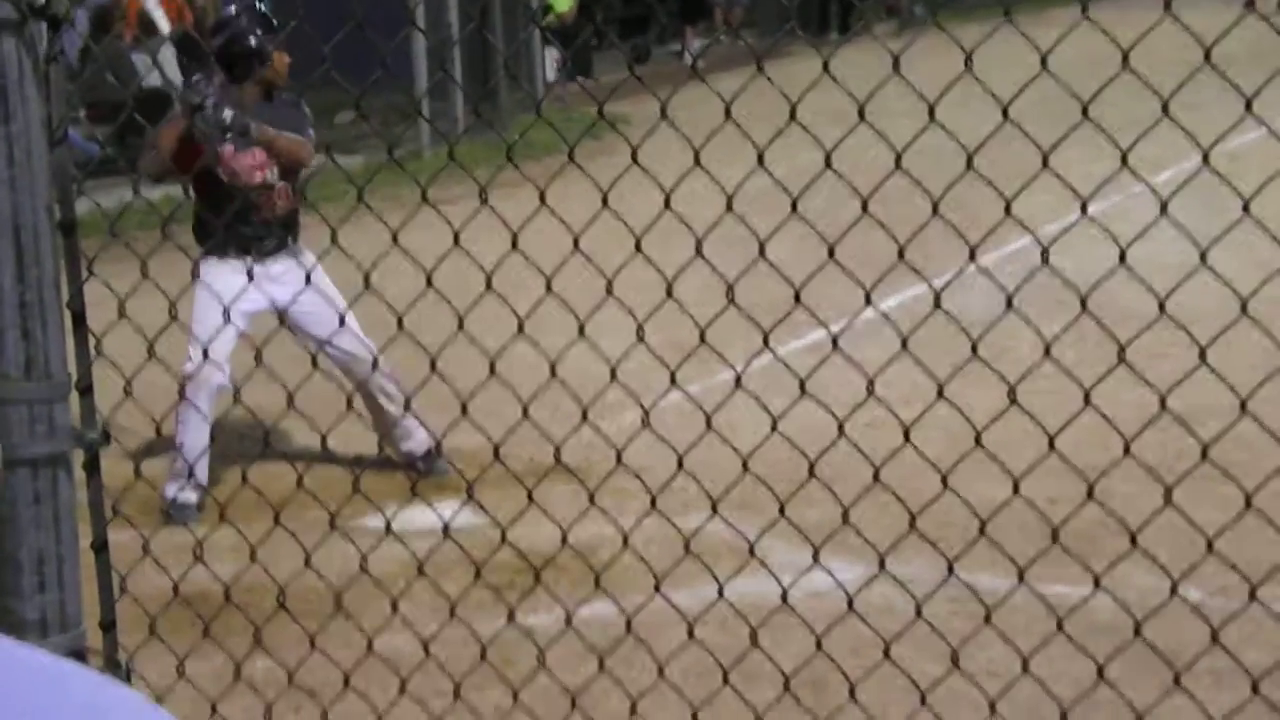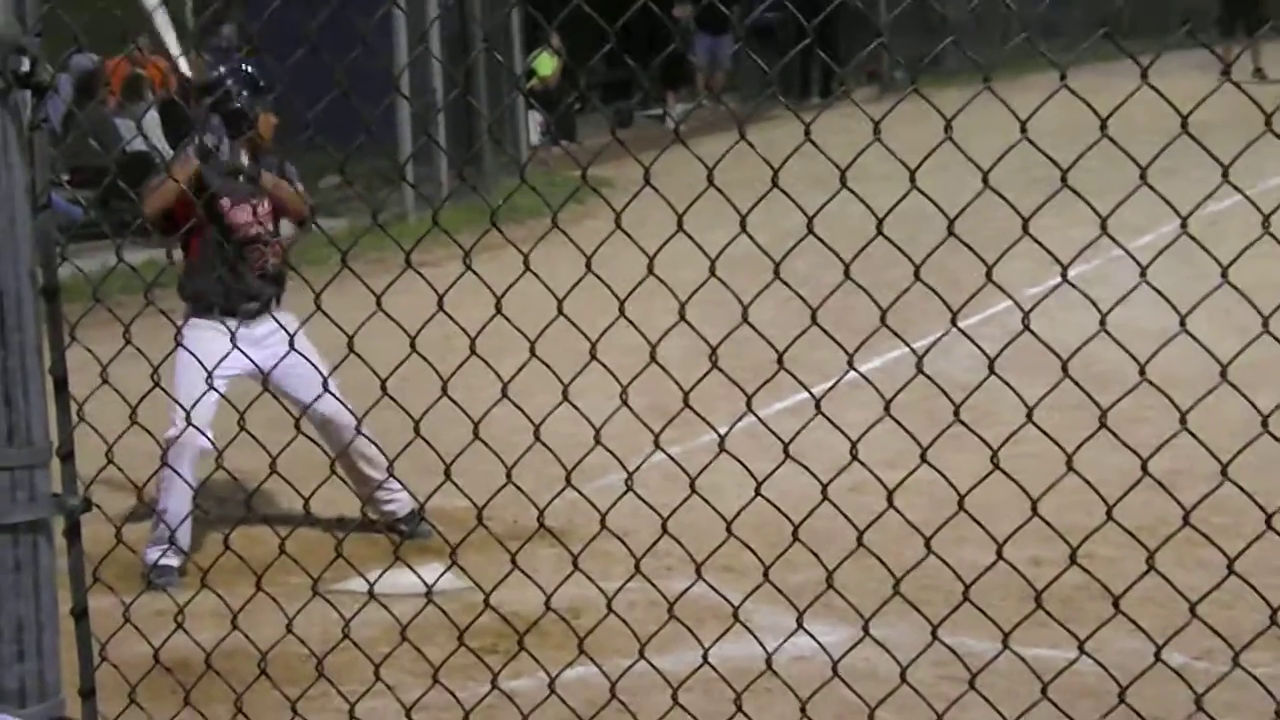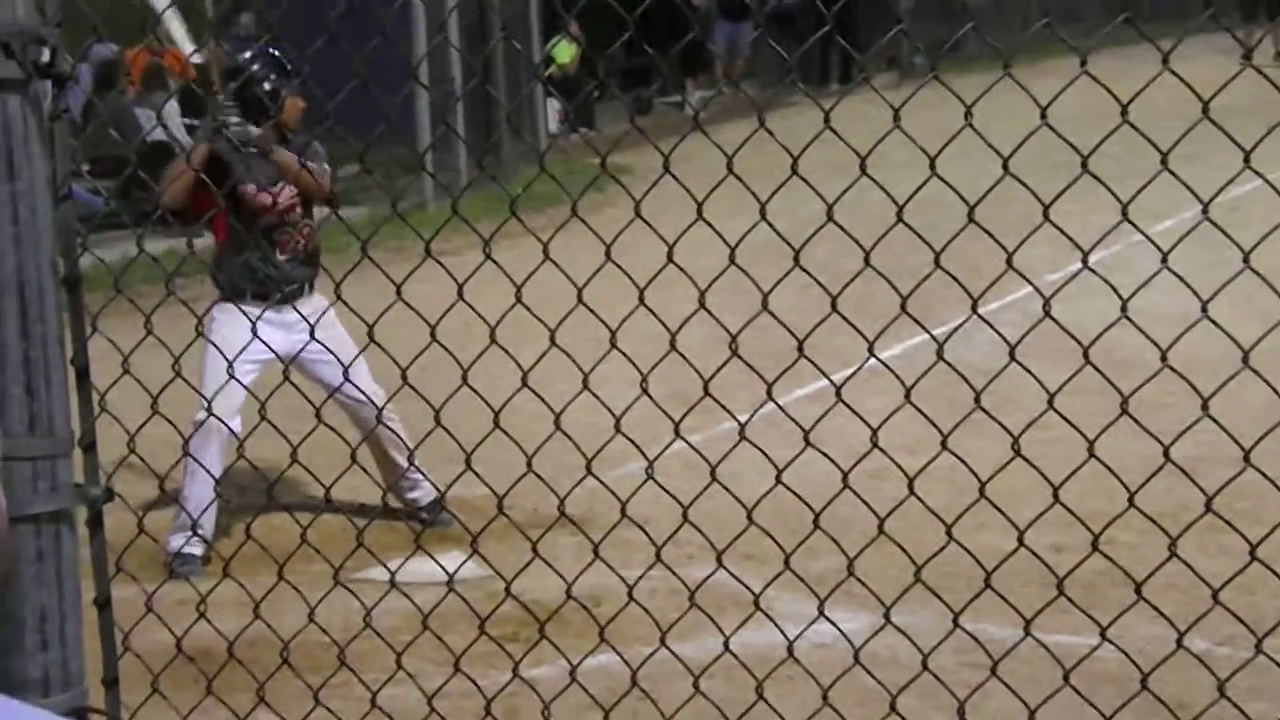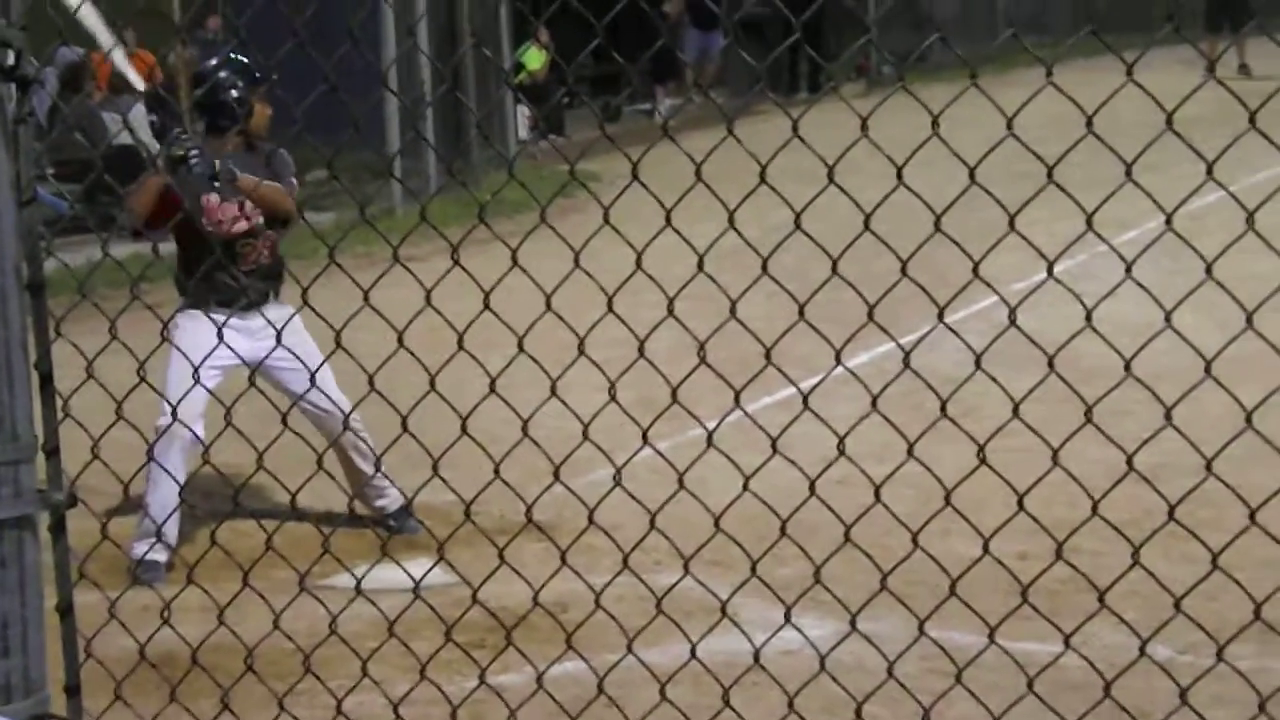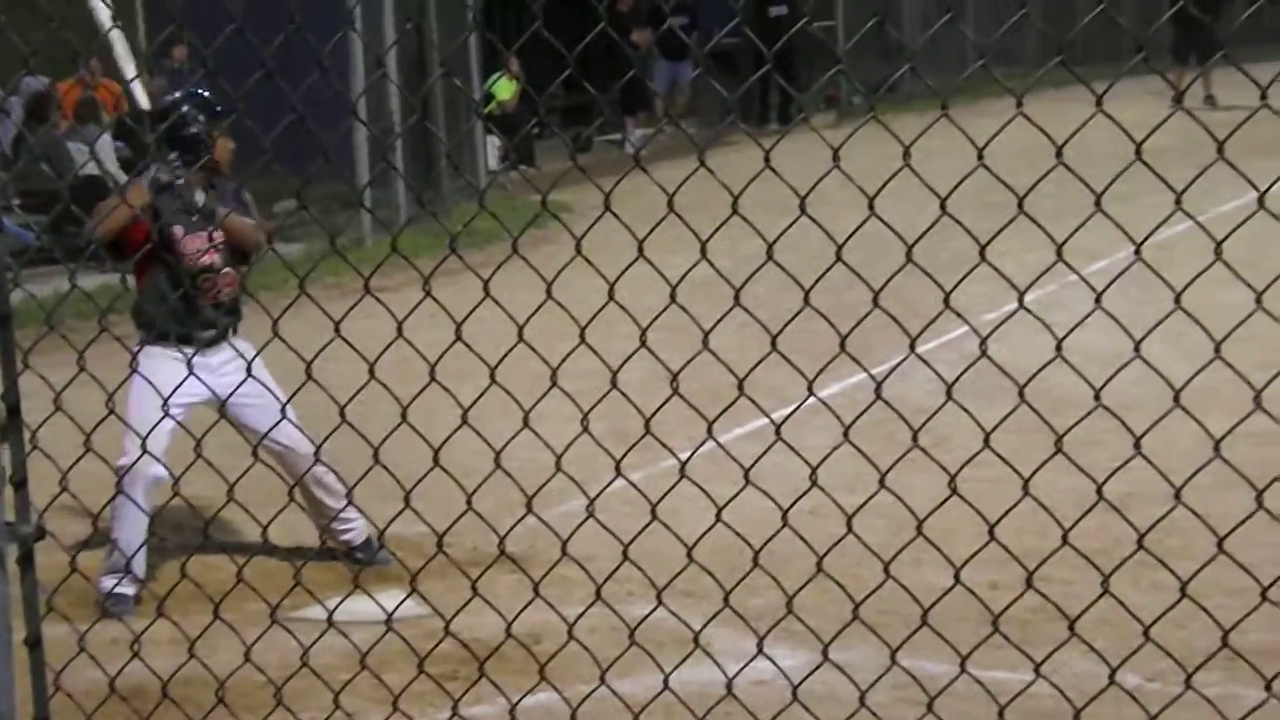
dt=0.4s
person 1, frame 1
left shoulder: (289, 107)
right shoulder: (200, 114)
left elbow: (302, 156)
right elbow: (152, 166)
left wrist: (248, 126)
right wrist: (188, 111)
left hip: (290, 261)
right hip: (227, 268)
left knee: (357, 352)
right knee: (202, 371)
left ankle: (413, 443)
right ankle: (183, 484)
person 1, frame 2
left shoulder: (273, 169)
right shoulder: (198, 170)
left elbow: (301, 209)
right elbow: (149, 209)
left wrist: (252, 172)
right wrist: (196, 153)
left hip: (273, 323)
right hip: (211, 329)
left knee: (337, 417)
right knee: (186, 435)
left ankle: (395, 507)
right ankle: (166, 547)
person 1, frame 3
left shoulder: (304, 150)
right shoulder: (222, 157)
left elbow: (321, 189)
right elbow: (168, 198)
left wrist: (264, 146)
right wrist: (206, 138)
left hip: (305, 308)
right hip: (241, 315)
left knee: (368, 402)
right knee: (214, 420)
left ankle: (420, 494)
right ankle: (189, 536)
person 1, frame 4
left shoulder: (271, 159)
right shoulder: (185, 165)
left elbow: (288, 209)
right elbow: (133, 215)
left wrist: (230, 175)
right wrist: (167, 167)
left hip: (270, 315)
right hip: (205, 322)
left knee: (334, 410)
right knee: (176, 427)
left ankle: (386, 502)
right ankle: (153, 542)
person 1, frame 5
left shoulder: (229, 197)
right shoulder: (151, 200)
left elbow: (257, 245)
right elbow: (98, 229)
left wrist: (206, 204)
right wrist: (149, 185)
left hip: (230, 351)
right hip: (166, 357)
left knee: (294, 445)
right knee: (140, 465)
left ankle: (352, 535)
right ankle: (120, 576)
